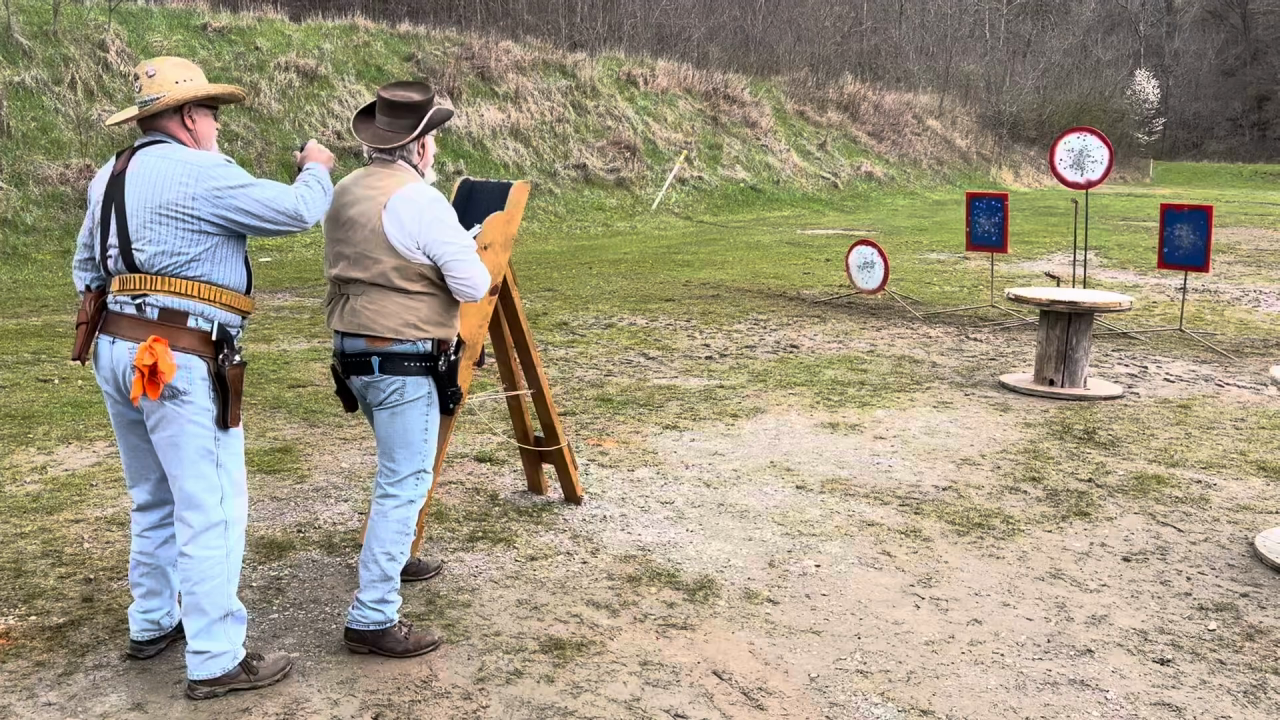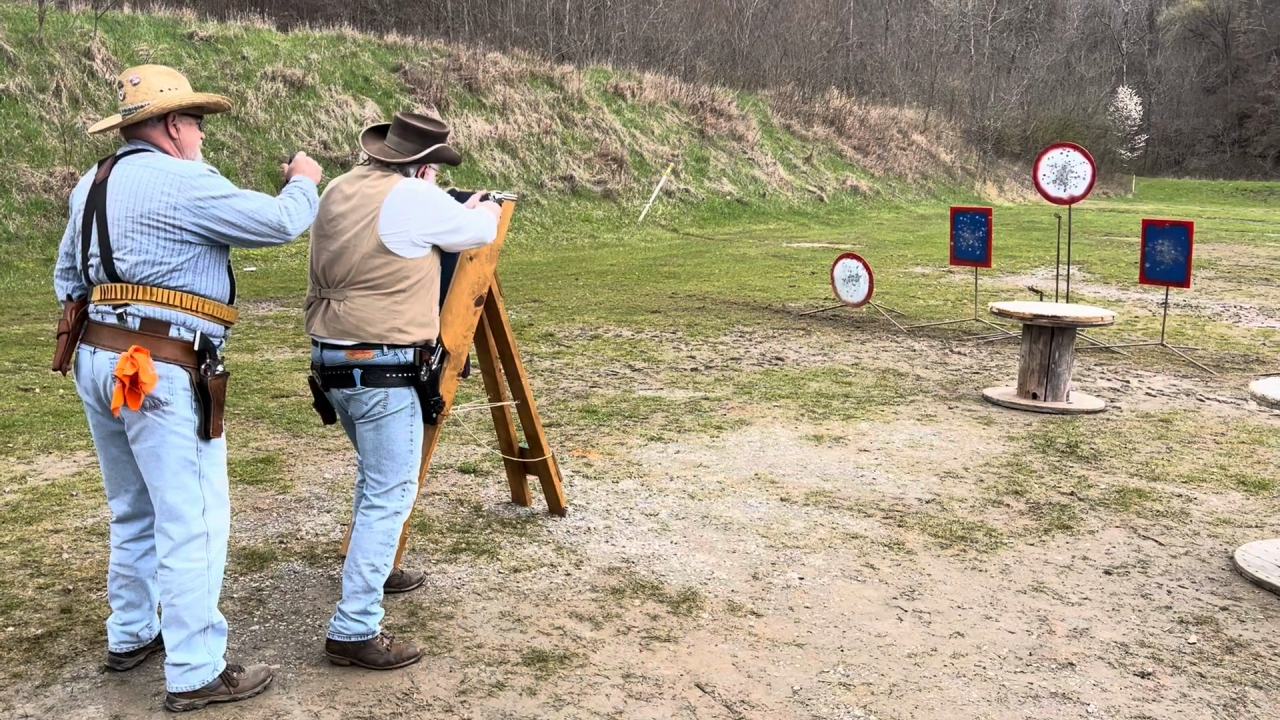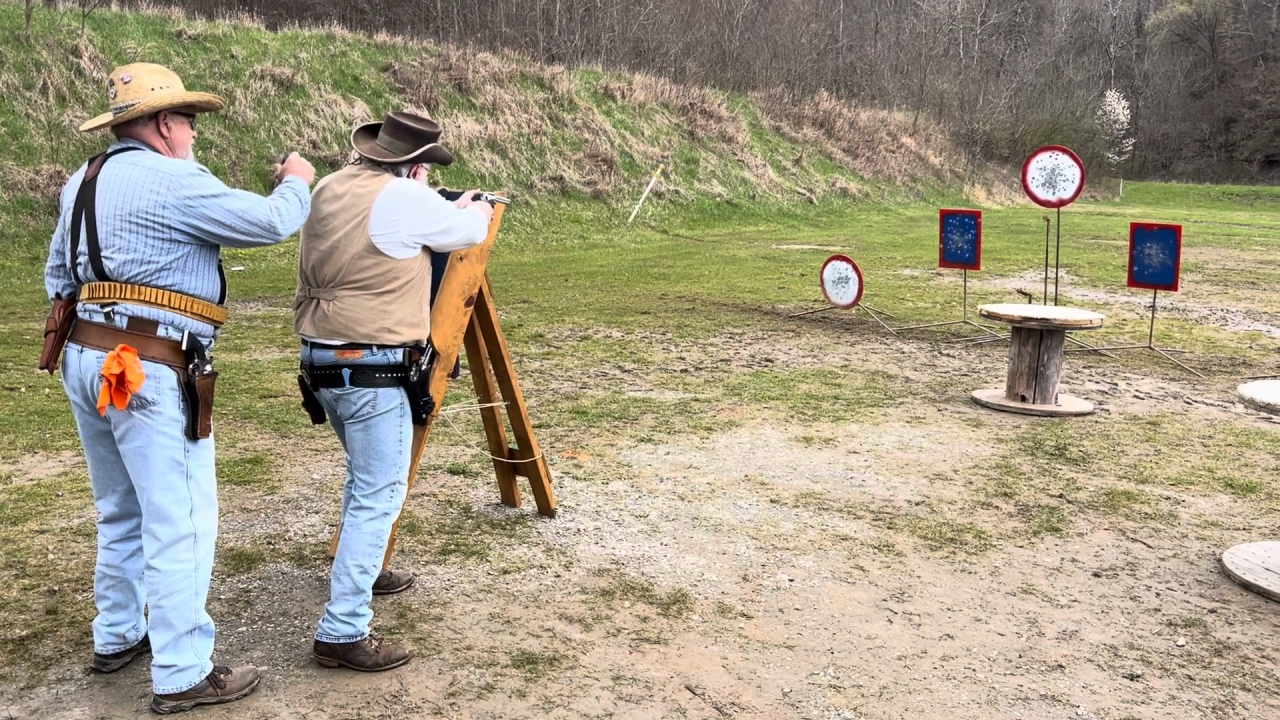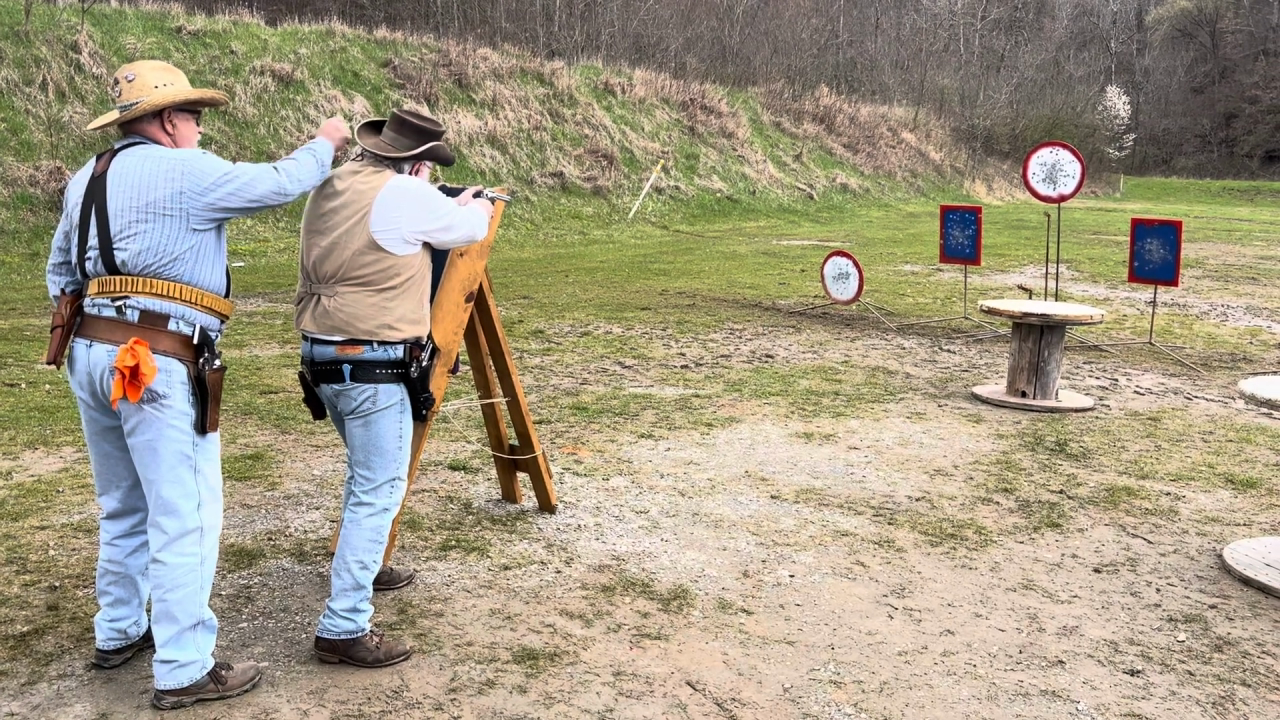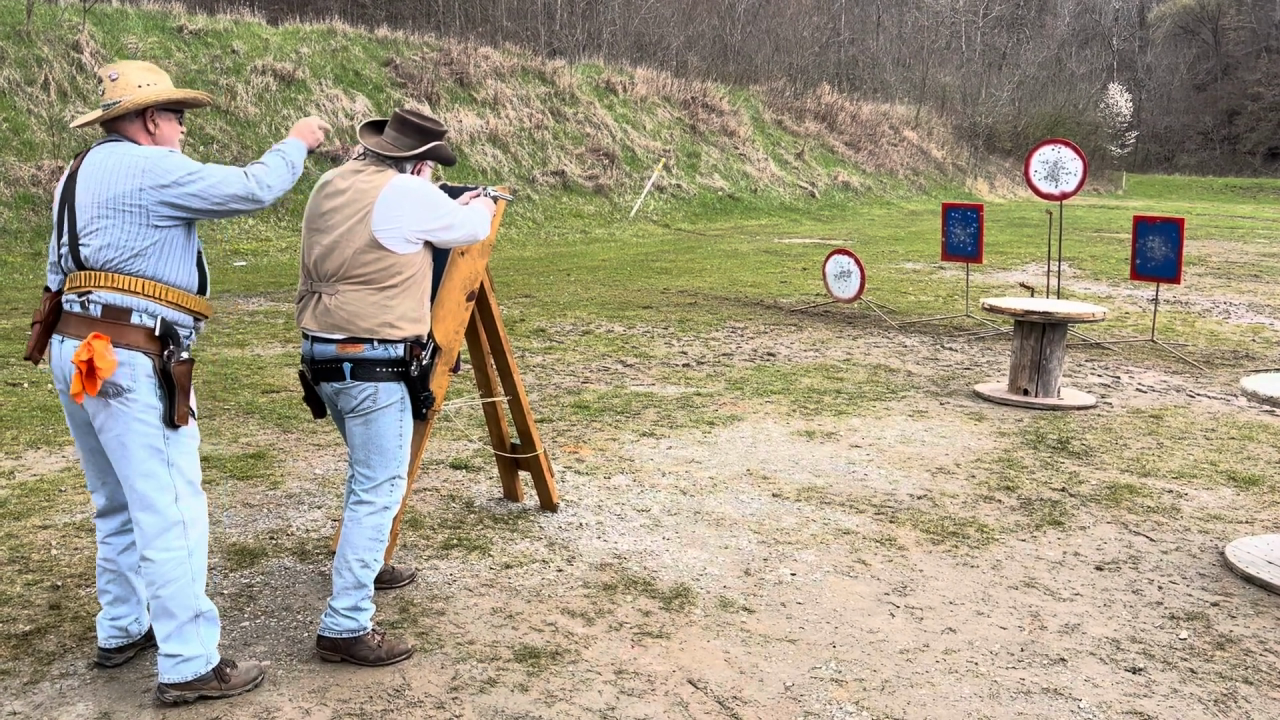
dt=1s
person 1, frame 1
left shoulder: (108, 176)
right shoulder: (199, 172)
left elbow: (87, 267)
right elbow: (298, 211)
right wrist: (317, 170)
left hip: (117, 350)
right hip: (180, 359)
left knee: (153, 499)
right knee: (211, 509)
left ankle: (151, 624)
right ankle: (216, 661)
person 1, frame 2
left shoulder: (91, 184)
right shoulder: (182, 181)
left elbow: (67, 274)
right elbow: (281, 222)
right wrist: (303, 182)
left hip: (96, 358)
right hip: (160, 368)
left knee: (134, 511)
right knee: (192, 521)
left ankle: (130, 635)
right ankle: (195, 674)
person 1, frame 3
left shoulder: (81, 182)
right shoulder: (172, 181)
left elbow: (58, 273)
right elbow: (270, 222)
right wrist: (297, 183)
left hip: (85, 358)
right hip: (149, 368)
left knee: (121, 512)
right knee: (179, 522)
left ankle: (117, 636)
person 1, frame 4
left shoulder: (86, 178)
right shoulder: (183, 172)
left elbow: (60, 270)
right elbow: (282, 183)
right wrist: (324, 143)
left hip: (91, 353)
right hip: (157, 361)
left knee: (124, 507)
right knee: (185, 515)
left ankle: (117, 632)
right ankle: (183, 671)
person 1, frame 5
left shoulder: (78, 175)
right shoulder: (149, 168)
left elbow: (57, 269)
right elbow: (251, 189)
right wrist: (297, 143)
left hip: (78, 350)
right hip: (131, 359)
left knee: (118, 505)
right knee: (169, 512)
left ankle: (120, 630)
right ankle: (189, 665)
person 2, frame 1
left shoulder: (346, 191)
right shoulder: (418, 199)
right elbow: (473, 286)
right wrist: (466, 253)
left hip: (355, 352)
right hip: (402, 360)
left knee: (398, 468)
right knee: (405, 484)
left ankle: (391, 558)
right ankle: (371, 618)
person 2, frame 2
left shoulder: (339, 191)
right shoulder: (412, 197)
right elbow: (478, 232)
left wrist: (460, 209)
right wrist: (487, 209)
left hip: (334, 362)
right hip: (382, 370)
left knee: (376, 476)
right knee: (389, 494)
left ankle: (372, 569)
right ankle: (353, 630)
person 2, frame 3
left shoulder: (328, 190)
right shoulder: (404, 198)
right elbow: (466, 231)
left wrist: (449, 208)
right wrist: (478, 209)
left hip: (322, 362)
right hip: (372, 369)
left knee: (365, 478)
right knee: (378, 495)
left ankle: (362, 571)
right ankle: (342, 632)
person 2, frame 4
left shoulder: (329, 187)
right shoulder: (405, 194)
right elbow: (467, 229)
left wrist: (450, 204)
right wrist: (478, 206)
left hip: (323, 358)
right hip: (372, 366)
left knee: (365, 475)
right knee: (378, 492)
left ankle: (363, 566)
right ankle: (343, 627)
person 2, frame 5
left shoulder: (331, 185)
right shoulder: (406, 194)
right elbow: (470, 230)
left wrist: (451, 205)
right wrist: (480, 206)
left hip: (324, 357)
right hip: (372, 365)
left knee: (367, 474)
right knee: (378, 491)
left ankle: (363, 565)
right ankle: (345, 626)
